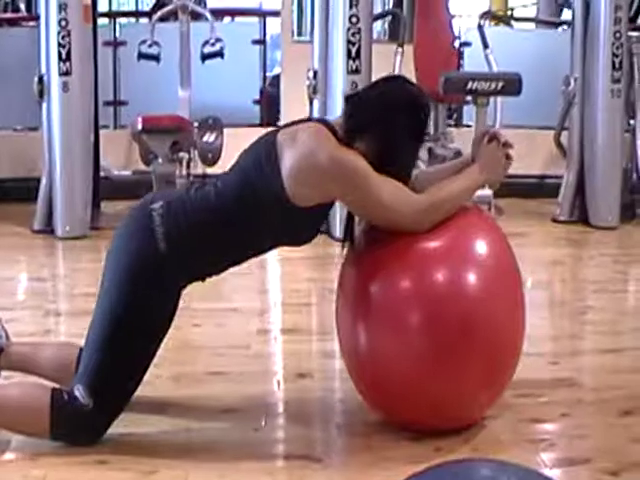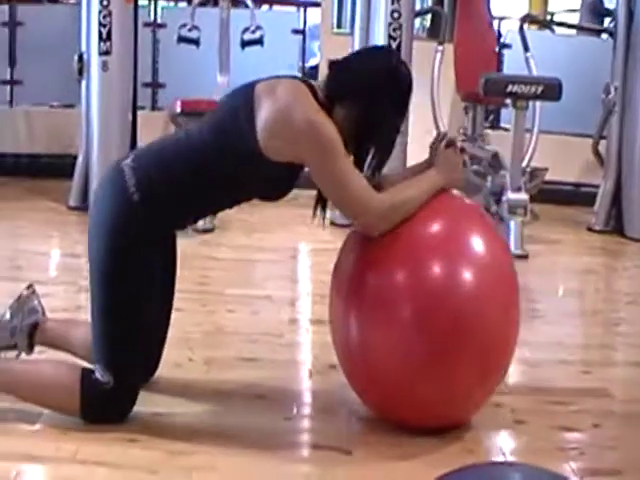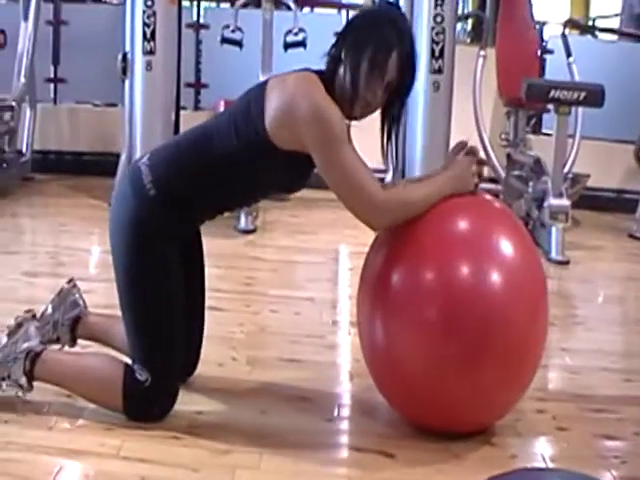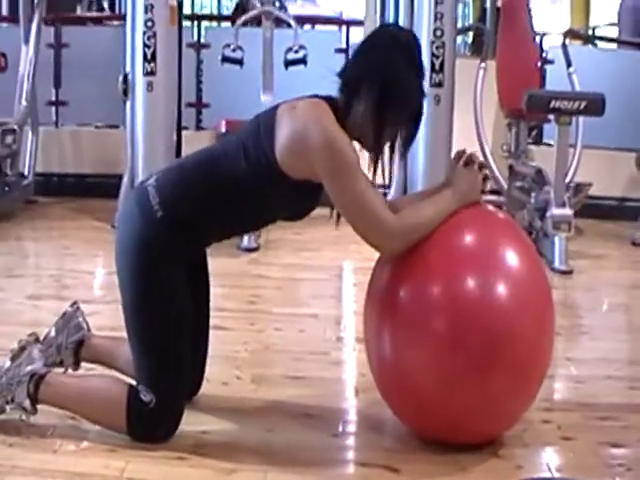
dt=0.7s
person 1, frame 1
left shoulder: (322, 138)
right shoulder: (329, 160)
left elbow: (397, 189)
right elbow: (415, 214)
left wrist: (466, 163)
right wrist: (480, 173)
left hip: (158, 237)
right hip: (154, 253)
left knee: (105, 370)
right knee: (84, 418)
person 1, frame 2
left shoulder: (303, 100)
right shoulder: (304, 119)
left elbow: (358, 189)
right elbow: (373, 216)
left wrist: (425, 168)
right wrist: (439, 176)
left hip: (145, 207)
right hip: (131, 213)
left knee: (138, 365)
right knee: (110, 399)
person 1, frame 3
left shoulder: (322, 102)
right shoulder: (311, 103)
left elbow: (369, 195)
right elbow: (376, 212)
left wrist: (443, 177)
right wrist: (451, 180)
left hip: (172, 211)
right hip: (148, 209)
left knee: (180, 363)
right knee: (153, 396)
left ankle: (72, 318)
person 1, frame 4
left shoulder: (325, 120)
right shoulder: (321, 133)
left elbow: (377, 213)
right elbow: (389, 236)
left wrist: (445, 188)
right wrist: (456, 196)
left hip: (176, 230)
right hip: (154, 232)
left knee: (183, 381)
right knee: (156, 416)
left ankle: (76, 341)
